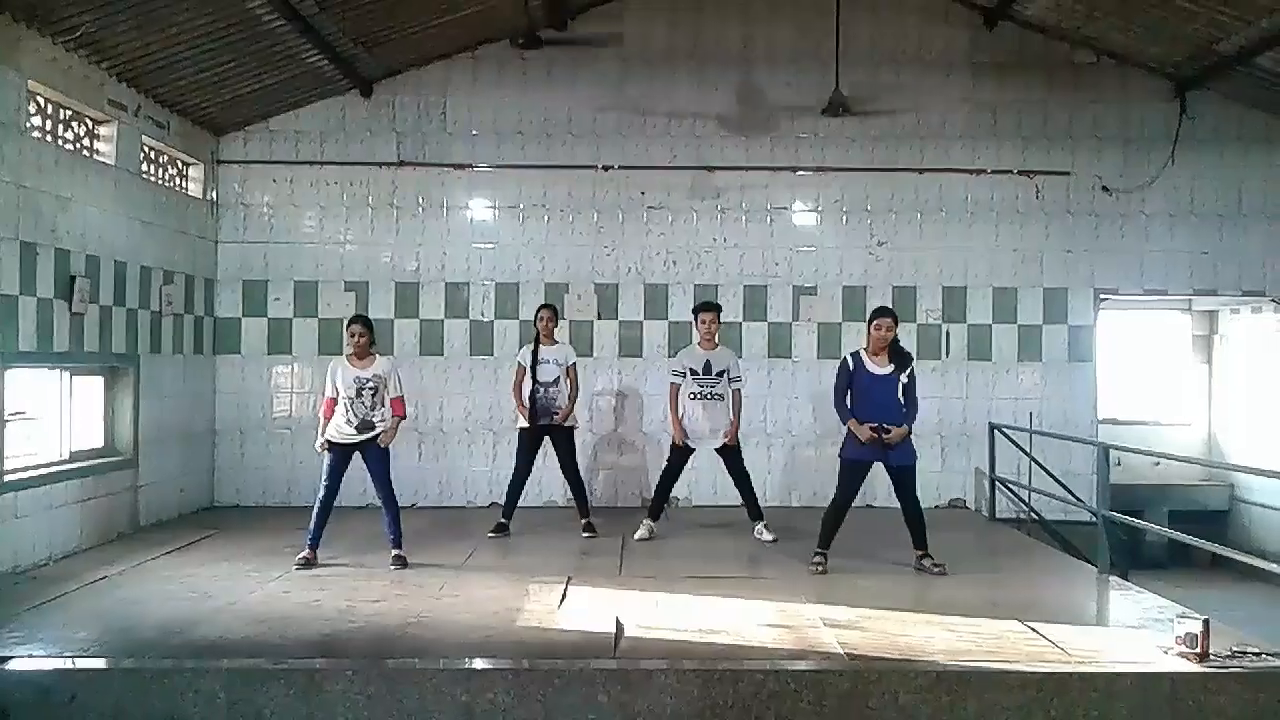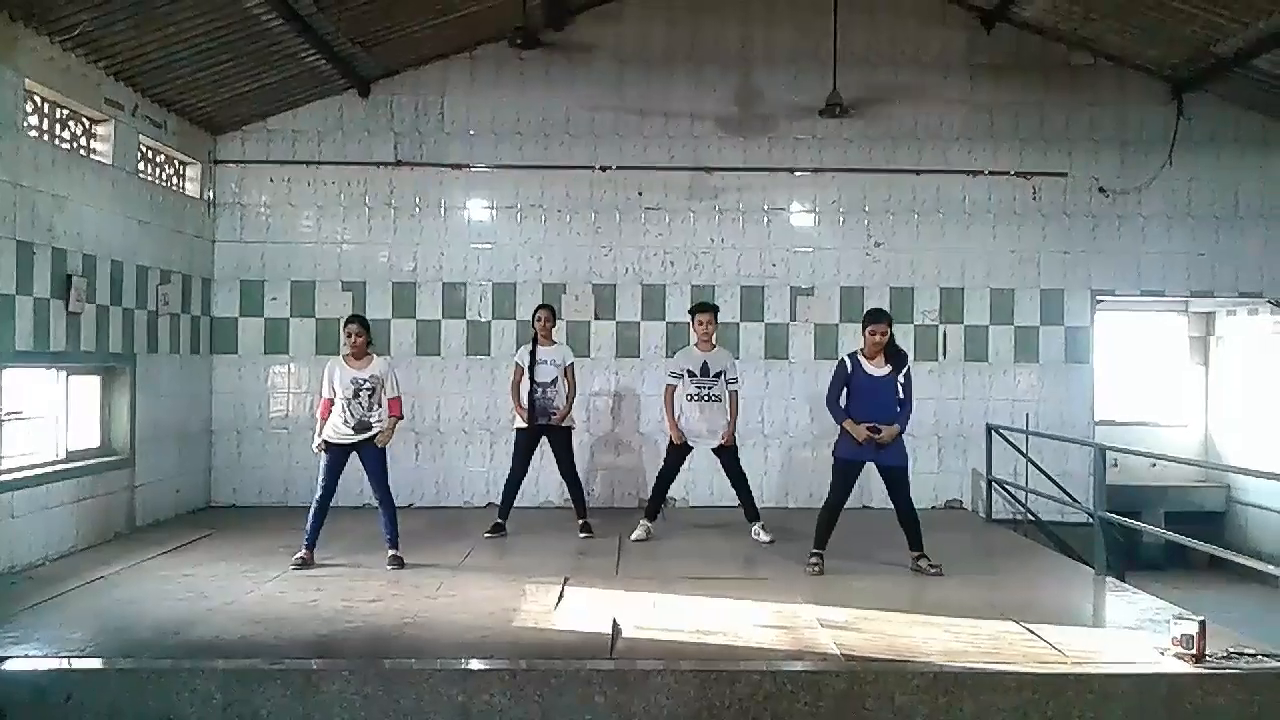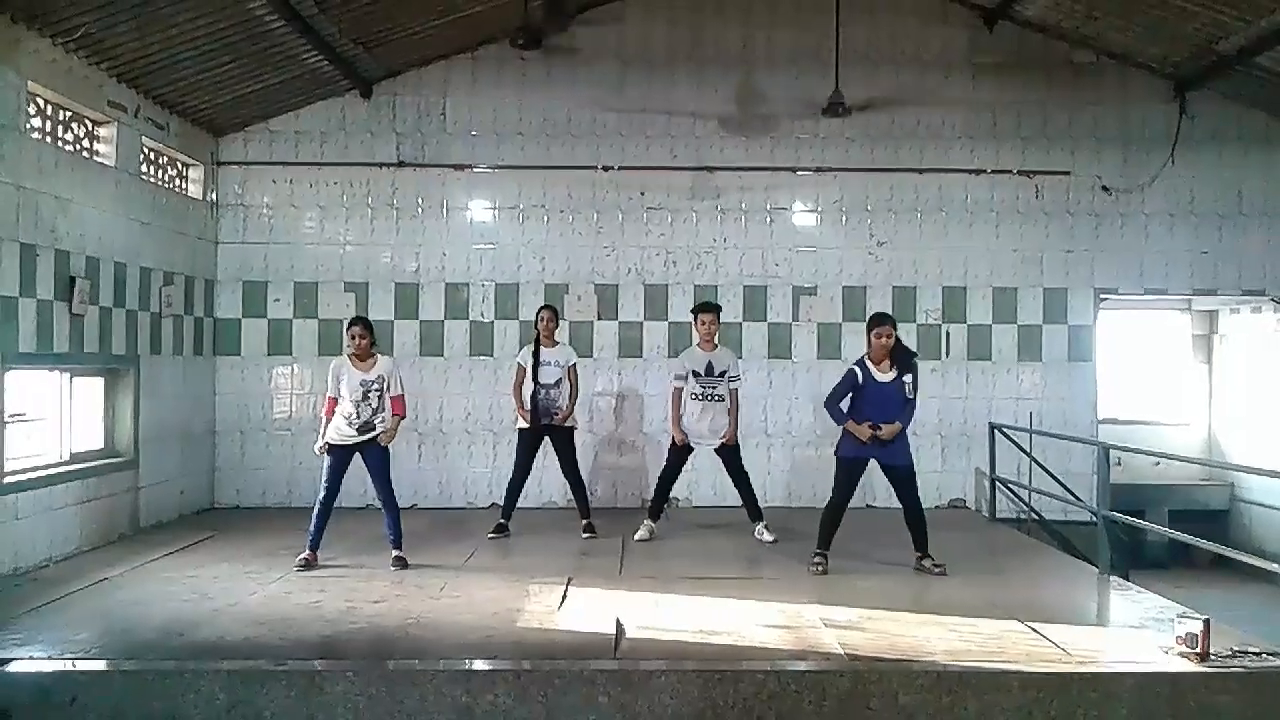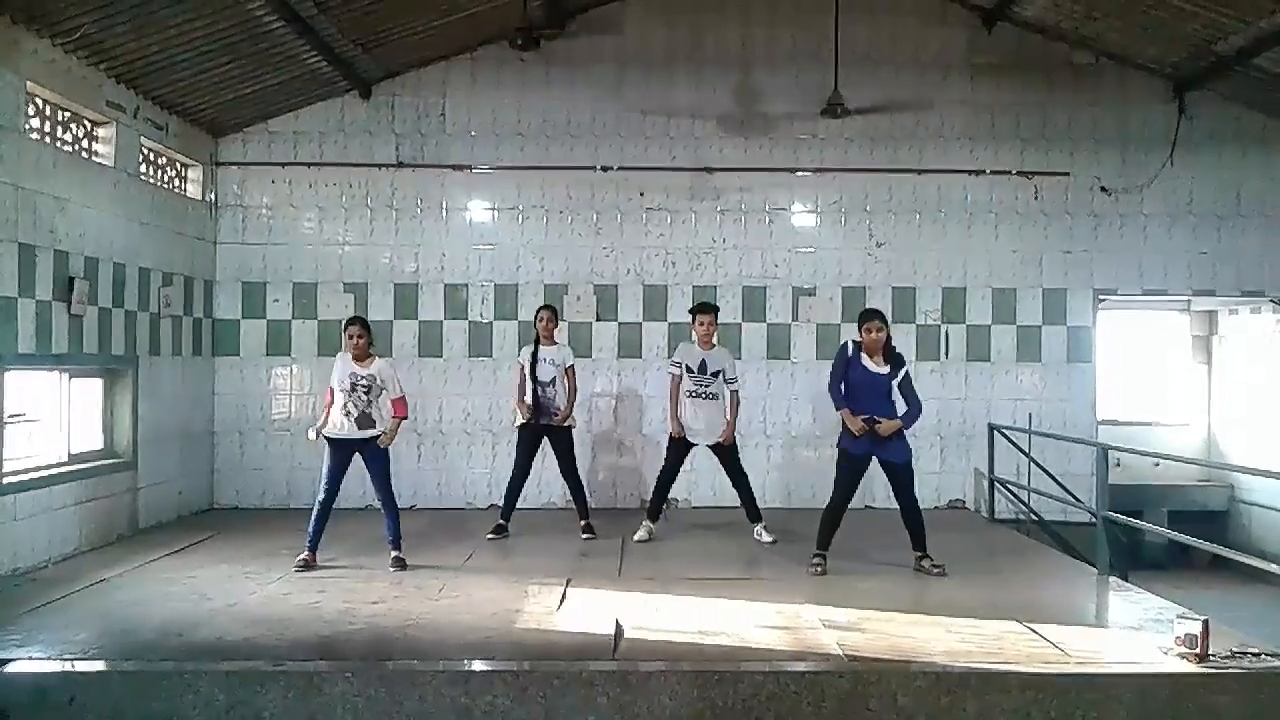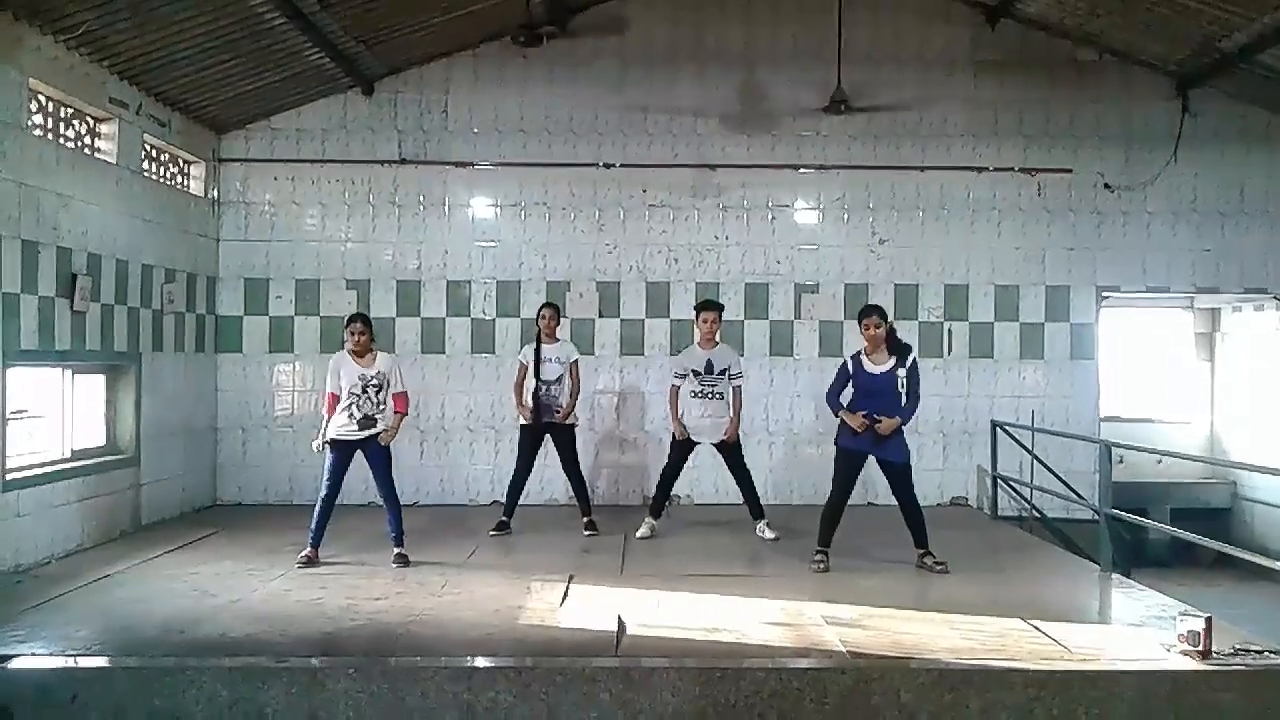
dt=0.3s
person 1, frame 1
left shoulder: (903, 363)
right shoulder: (853, 361)
left elbow: (912, 403)
right elbow: (839, 400)
left wrist: (904, 429)
right wrist: (856, 427)
left hip: (897, 441)
right hip: (860, 441)
left knee: (909, 500)
right knee: (843, 498)
left ankle: (922, 555)
right ankle: (820, 552)
person 1, frame 2
left shoulder: (899, 363)
right shoulder: (849, 363)
left elbow: (907, 403)
right elbow: (832, 400)
left wrist: (896, 428)
right wrist: (851, 427)
left hip: (890, 442)
right hip: (853, 441)
left knee: (903, 500)
right knee: (835, 499)
left ankle: (918, 556)
right ankle: (816, 553)
person 1, frame 3
left shoulder: (906, 364)
right shoulder: (859, 370)
left elbow: (910, 403)
right elbow: (831, 402)
left wrist: (897, 426)
right wrist: (854, 428)
left hip: (894, 441)
right hip: (856, 440)
left knee: (911, 500)
right knee: (839, 498)
left ankle: (922, 555)
right ankle: (820, 553)
person 1, frame 4
left shoulder: (896, 364)
right shoulder: (849, 351)
left elbow: (914, 405)
right elbow: (834, 385)
left wrist: (898, 423)
right wrist: (848, 417)
left hip: (892, 439)
right hip: (856, 437)
left knee: (908, 499)
right knee: (840, 498)
left ankle: (921, 556)
right ankle: (819, 554)
person 1, frame 5
left shoulder: (905, 356)
right shoulder: (855, 362)
left elbow: (914, 398)
right elbow: (832, 394)
left wrist: (897, 421)
right wrist: (847, 416)
left hip: (891, 437)
right hip: (854, 435)
left knee: (907, 497)
right knee: (839, 494)
left ankle: (923, 553)
right ankle: (821, 551)
person 2, frame 1
left shoulder: (385, 365)
right shoulder: (337, 365)
left elbow: (397, 402)
right elbow: (329, 403)
left wrist: (392, 430)
right wrist: (321, 434)
left hip: (373, 438)
right hip: (339, 437)
left knee: (385, 493)
right knee: (326, 493)
left ankle: (397, 549)
right ankle: (310, 549)
person 2, frame 2
left shoulder: (382, 365)
right shoulder: (334, 366)
left elbow: (394, 403)
right elbow: (326, 404)
left wrist: (389, 430)
right wrist: (318, 435)
left hip: (370, 437)
right hip: (336, 438)
left knee: (382, 493)
right knee: (323, 494)
left ankle: (393, 549)
right ankle: (307, 550)
person 2, frame 3
left shoulder: (387, 364)
right shoulder: (339, 365)
left elbow: (397, 402)
right elbow: (330, 403)
left wrist: (392, 429)
right wrist: (322, 436)
left hip: (373, 438)
right hip: (340, 438)
left knee: (385, 493)
right knee: (326, 494)
left ankle: (397, 550)
right ankle: (310, 551)
person 2, frame 4
left shoulder: (383, 366)
right shoulder: (341, 360)
left elbow: (400, 404)
right elbow: (331, 396)
left wrist: (392, 432)
right wrist: (320, 424)
left hip: (372, 438)
right hip: (338, 437)
left knee: (385, 494)
right knee: (326, 494)
left ankle: (396, 550)
right ankle: (310, 552)
person 2, frame 5
left shoulder: (386, 361)
right shoulder: (339, 360)
left elbow: (400, 399)
right elbow: (331, 399)
left wrist: (393, 428)
right wrist: (322, 432)
left hip: (375, 436)
right hip: (341, 435)
left knee: (387, 491)
right knee: (328, 491)
left ankle: (398, 547)
right ankle: (312, 548)
person 3, frame 1
left shoulder: (729, 357)
right shoulder: (684, 356)
left elbow: (736, 393)
right elbow: (674, 391)
left wrist: (735, 427)
right wrist: (676, 426)
left hip: (722, 430)
right hip: (688, 430)
left knee: (740, 475)
right knee: (670, 474)
left ankle: (759, 523)
right ankle: (649, 521)
person 3, frame 2
left shoulder: (726, 358)
right shoulder: (682, 357)
left elbow: (733, 394)
right elbow: (669, 392)
left wrist: (732, 428)
right wrist: (672, 426)
left hip: (719, 431)
right hip: (686, 430)
left knee: (737, 476)
right knee: (666, 475)
left ankle: (756, 524)
right ankle: (647, 522)
person 3, frame 3
left shoulder: (728, 357)
right shoulder: (686, 357)
left elbow: (733, 394)
right elbow: (677, 392)
left wrist: (733, 427)
right wrist: (675, 427)
left hip: (721, 430)
right hip: (688, 430)
left knee: (740, 476)
right knee: (668, 474)
left ankle: (759, 524)
right ankle: (650, 522)
person 3, frame 4
left shoulder: (725, 357)
right shoulder: (683, 350)
left elbow: (733, 393)
right elbow: (675, 384)
left wrist: (731, 426)
right wrist: (673, 419)
left hip: (719, 429)
right hip: (685, 427)
left knee: (738, 476)
right knee: (667, 474)
left ankle: (758, 525)
right ankle: (649, 522)
person 3, frame 5
left shoulder: (730, 355)
right shoulder: (686, 355)
left elbow: (737, 390)
right elbow: (675, 389)
left wrist: (735, 422)
right wrist: (675, 422)
left hip: (722, 427)
right hip: (689, 427)
left knee: (741, 473)
right knee: (670, 472)
left ankle: (760, 522)
right ankle: (651, 519)
person 4, frame 1
left shoulder: (566, 350)
right shoulder: (527, 351)
left elbow: (574, 384)
right elbow: (517, 384)
left wrist: (569, 409)
right wrist: (521, 407)
left hip: (560, 420)
right hip: (531, 420)
left knee: (571, 470)
right knee: (520, 471)
left ankle: (585, 519)
right ankle: (504, 521)
person 4, frame 2
left shoulder: (564, 351)
right shoulder: (525, 351)
left elbow: (572, 385)
right elbow: (515, 383)
left wrist: (567, 409)
right wrist: (518, 408)
left hip: (558, 421)
right hip: (529, 420)
left knee: (568, 471)
right knee: (517, 471)
left ankle: (583, 520)
right ankle: (501, 521)
person 4, frame 3
left shoulder: (566, 351)
right shoulder: (527, 352)
left elbow: (574, 385)
right elbow: (517, 385)
left wrist: (569, 410)
right wrist: (520, 409)
left hip: (560, 420)
right hip: (531, 421)
left knee: (571, 471)
right knee: (519, 472)
left ankle: (586, 520)
right ankle: (504, 521)
person 4, frame 4
left shoulder: (564, 352)
right shoulder: (527, 351)
left elbow: (572, 386)
right elbow: (521, 383)
left wrist: (568, 410)
right wrist: (520, 404)
left hip: (559, 420)
right hip: (530, 419)
left knee: (570, 471)
right knee: (519, 471)
left ankle: (585, 521)
right ankle: (503, 522)
person 4, frame 5
left shoulder: (568, 348)
right shoulder: (529, 350)
left elbow: (575, 382)
right elbow: (519, 382)
left wrist: (570, 407)
right wrist: (520, 406)
left hip: (561, 418)
right hip: (532, 418)
left knee: (572, 468)
right knee: (521, 469)
left ankle: (587, 517)
right ankle: (505, 519)
